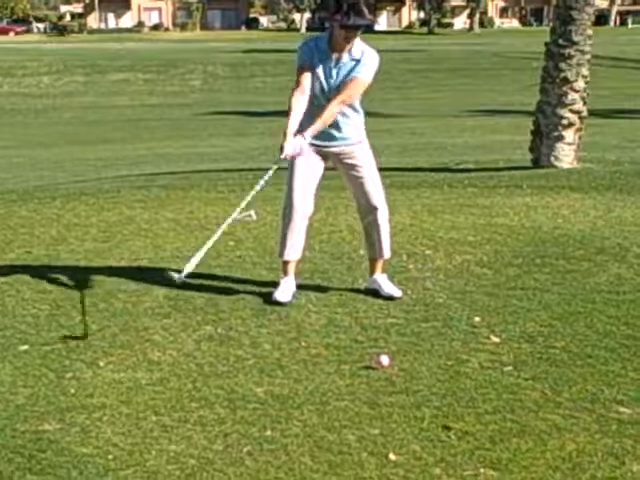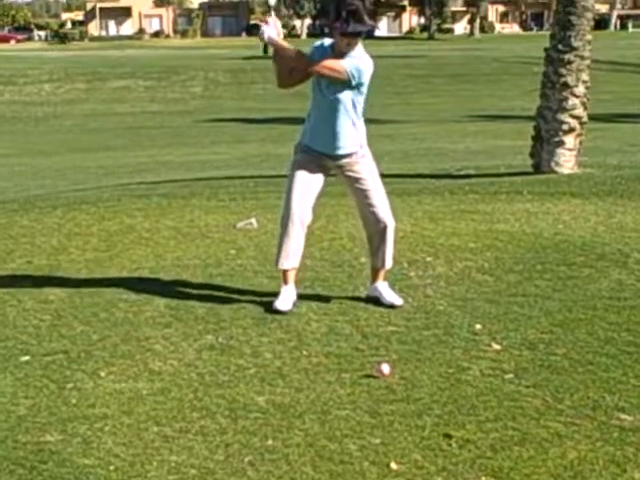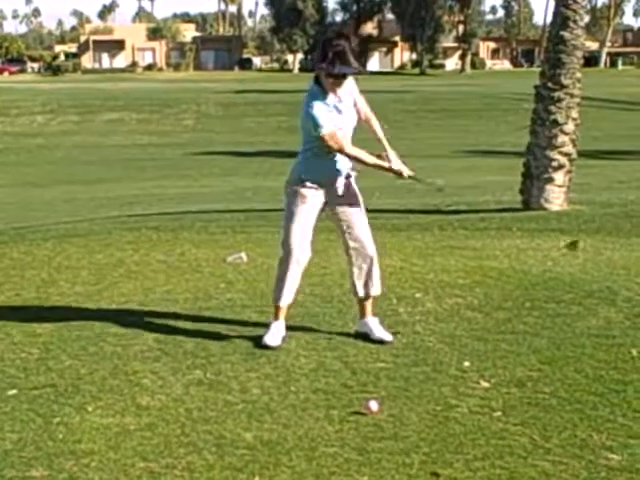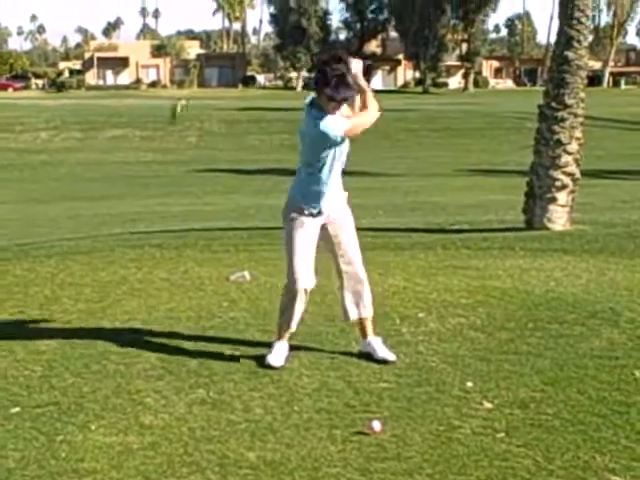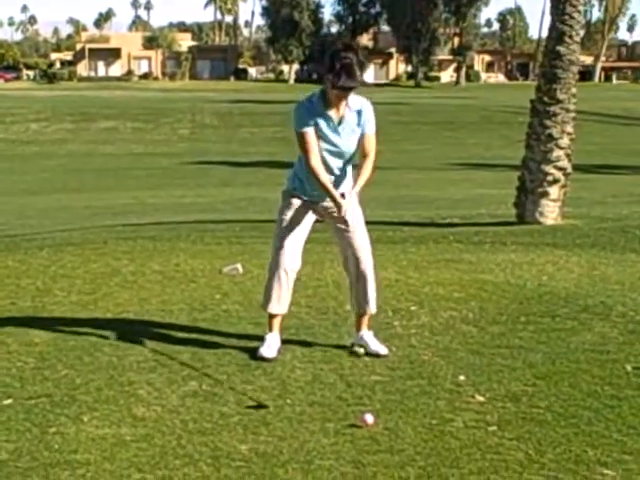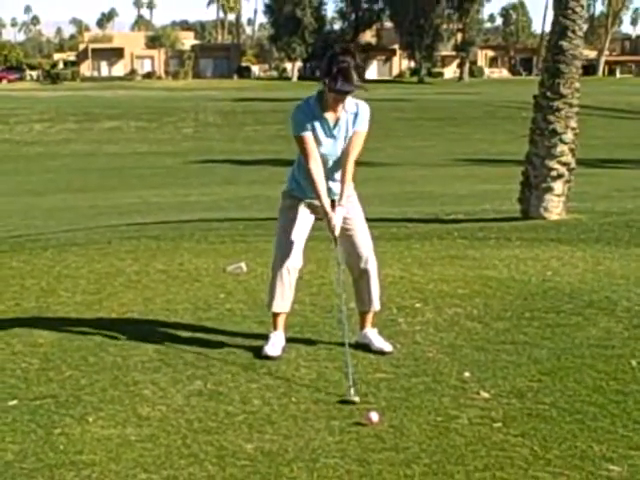
dt=0.7s
person 1, frame 1
left shoulder: (368, 57)
right shoulder: (309, 48)
left elbow: (339, 101)
right elbow: (300, 92)
left wrist: (306, 136)
right wrist: (290, 133)
left hip: (351, 141)
right hip: (309, 141)
left knee: (375, 206)
right knee: (297, 206)
left ankle: (377, 276)
right ankle: (288, 279)
person 1, frame 2
left shoulder: (361, 65)
right shoulder: (322, 48)
left elbow: (308, 66)
right elbow: (285, 81)
left wrist: (276, 41)
right wrist: (276, 44)
left hip: (351, 153)
right hip: (312, 151)
left knee: (381, 220)
right knee: (294, 215)
left ankle: (378, 284)
right ankle: (288, 288)
person 1, frame 3
left shoulder: (344, 83)
right shoulder: (315, 108)
left elbow: (365, 116)
right elbow: (345, 149)
left wrist: (389, 150)
right wrist: (385, 166)
left hip: (342, 181)
right hip: (307, 184)
left knee: (364, 249)
right knee: (295, 252)
left ankle: (367, 319)
right ankle: (278, 323)
person 1, frame 4
left shoulder: (318, 102)
right shoulder: (321, 126)
left elbow: (363, 105)
right elbow: (370, 116)
left wrist: (357, 79)
right wrist: (360, 78)
left hip: (334, 203)
right hip: (305, 209)
left knee: (354, 269)
right knee: (300, 279)
left ankle: (369, 339)
right ankle: (281, 342)
person 1, frame 5
left shoulder: (364, 109)
right shoulder: (305, 110)
left elbow: (368, 154)
right elbow: (312, 161)
left wrist: (353, 192)
right wrist: (334, 197)
left hip: (344, 195)
right hip: (302, 195)
left knee: (362, 261)
right knee: (284, 261)
left ankle: (363, 332)
right ankle: (273, 335)
person 1, frame 6
left shoulder: (360, 111)
right shoulder: (302, 113)
left elbow: (349, 160)
right elbow: (312, 163)
left wrist: (341, 204)
right wrist: (326, 209)
left hip: (341, 194)
right hip: (301, 195)
left knee: (365, 259)
right knee: (286, 259)
left ankle: (367, 330)
right ankle: (277, 333)
